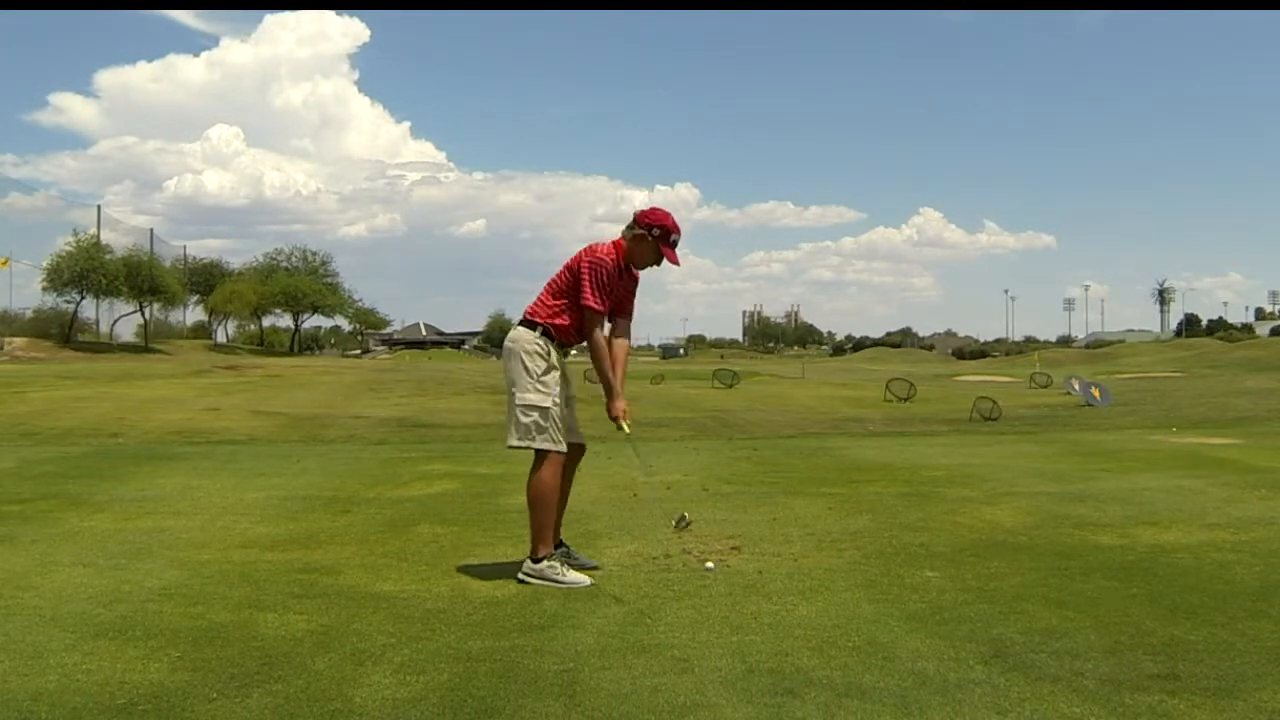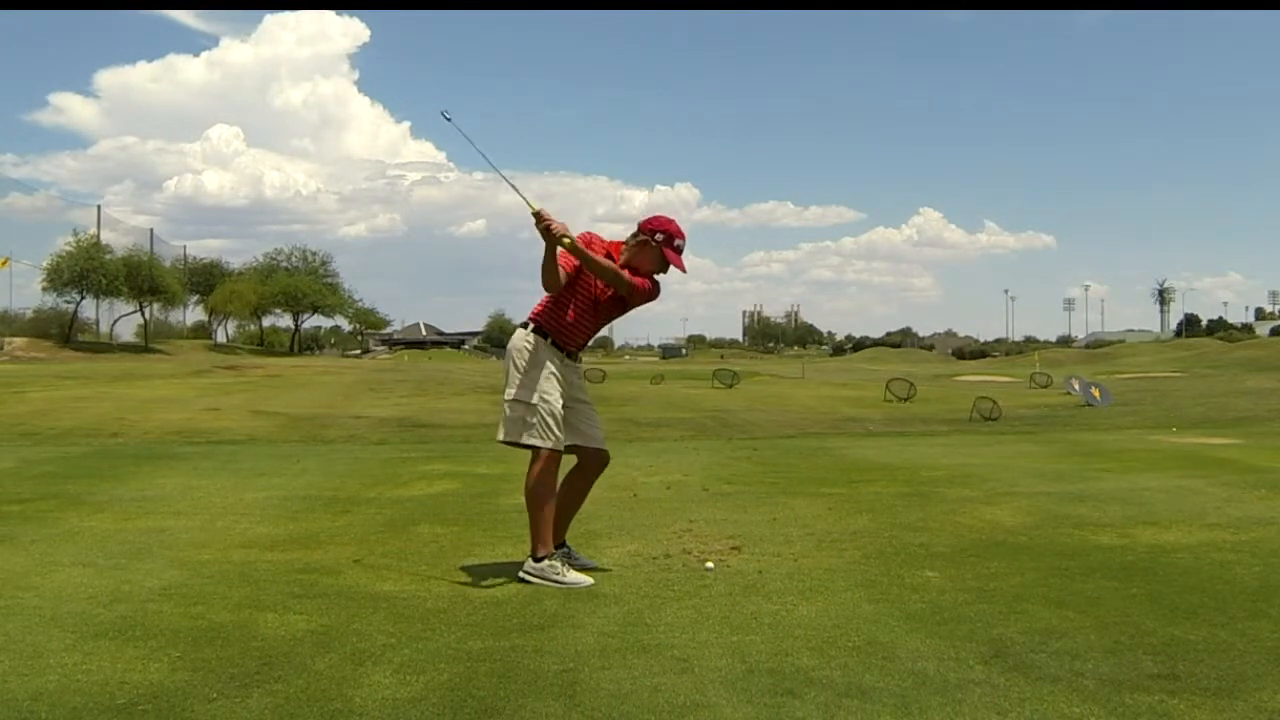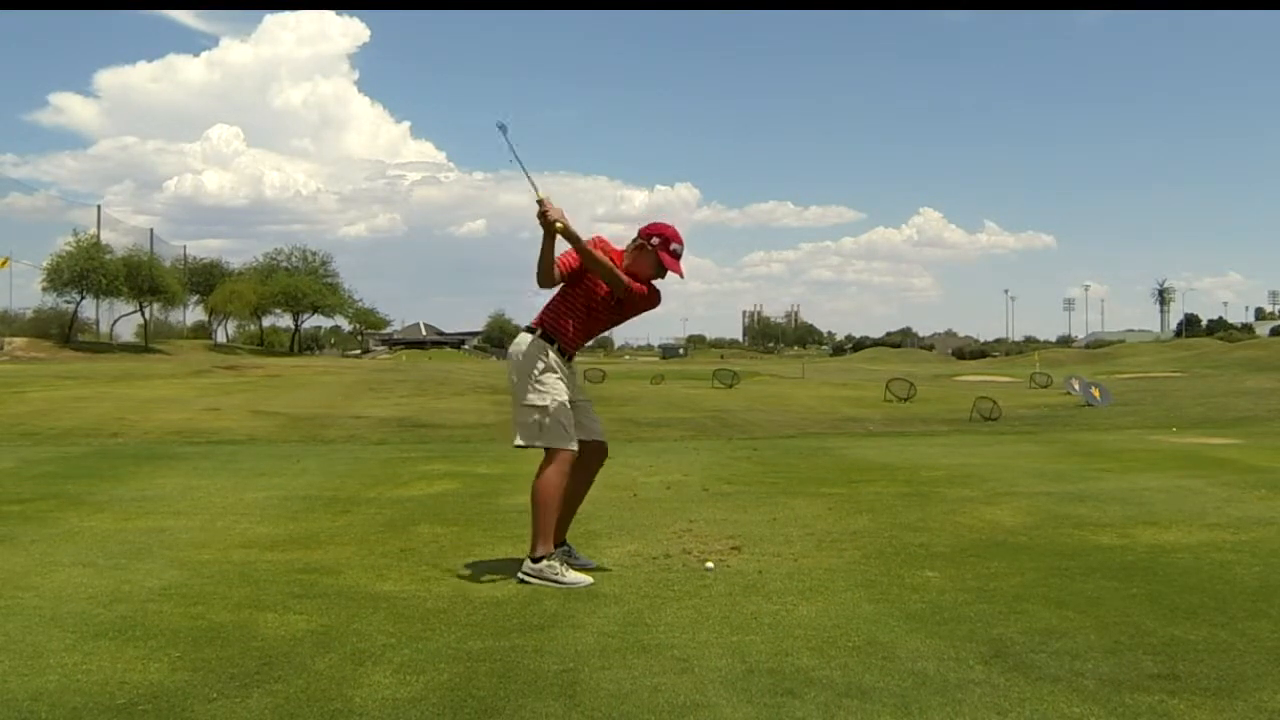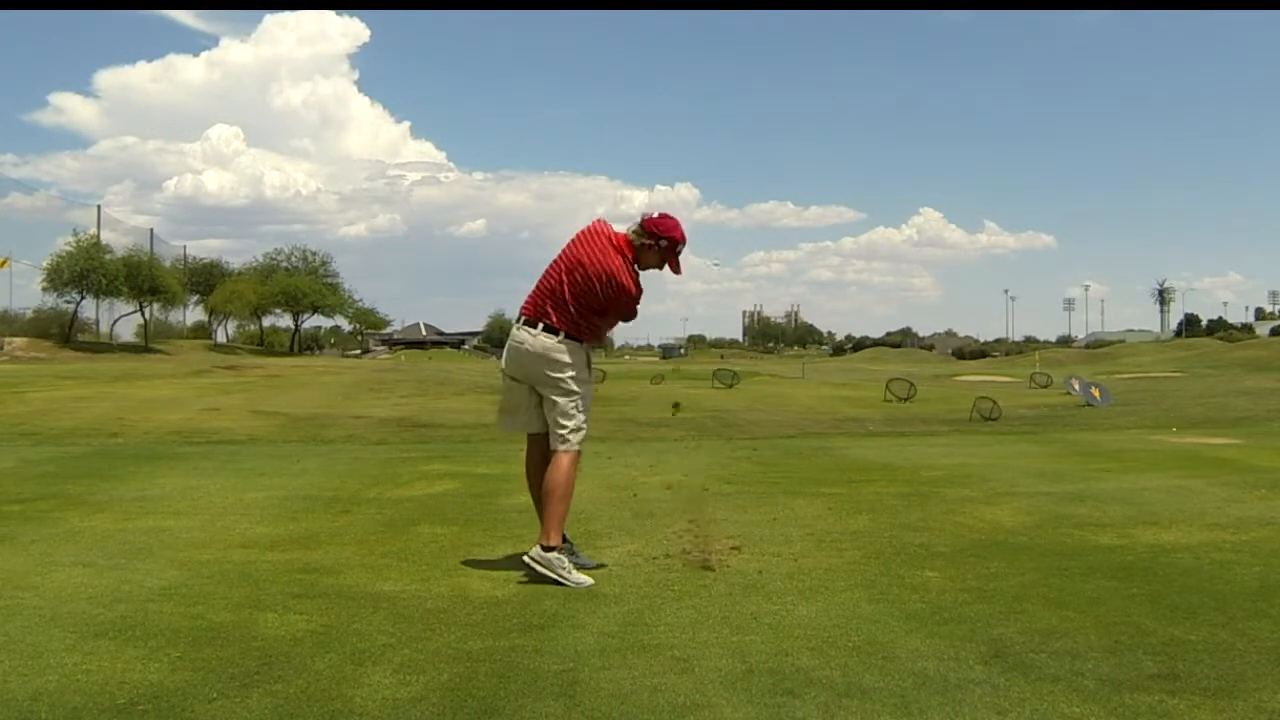
dt=0.3s
person 1, frame 1
left shoulder: (629, 280)
right shoulder: (599, 258)
left elbow: (620, 337)
right elbow: (593, 331)
left wrist: (619, 393)
right wrist: (612, 395)
left hip: (551, 352)
right hip: (534, 346)
left knee: (570, 449)
right knee: (551, 452)
left ankle: (552, 545)
right ankle: (538, 560)
person 1, frame 2
left shoulder: (646, 287)
right shoulder: (590, 244)
left elbow: (617, 279)
right elbow: (552, 284)
left wrist: (573, 244)
right wrist: (550, 242)
left hip: (567, 361)
right hip: (535, 347)
left knee: (595, 456)
right knee: (547, 451)
left ankle: (555, 545)
right ankle: (540, 559)
person 1, frame 3
left shoulder: (648, 295)
right shoulder: (597, 251)
left elbow: (616, 281)
right elbow: (547, 277)
left wrist: (570, 232)
right wrist: (550, 233)
left hip: (560, 361)
right hip: (537, 351)
left knee: (594, 451)
right knee: (561, 452)
left ankle: (555, 542)
right ankle: (539, 559)
person 1, frame 4
left shoulder: (597, 231)
right shoulder: (628, 287)
right elbow: (601, 331)
right wrist: (593, 338)
left hip: (521, 337)
right hip: (559, 350)
left knee: (539, 441)
right knee: (566, 446)
left ankle: (551, 537)
right ankle: (549, 548)
